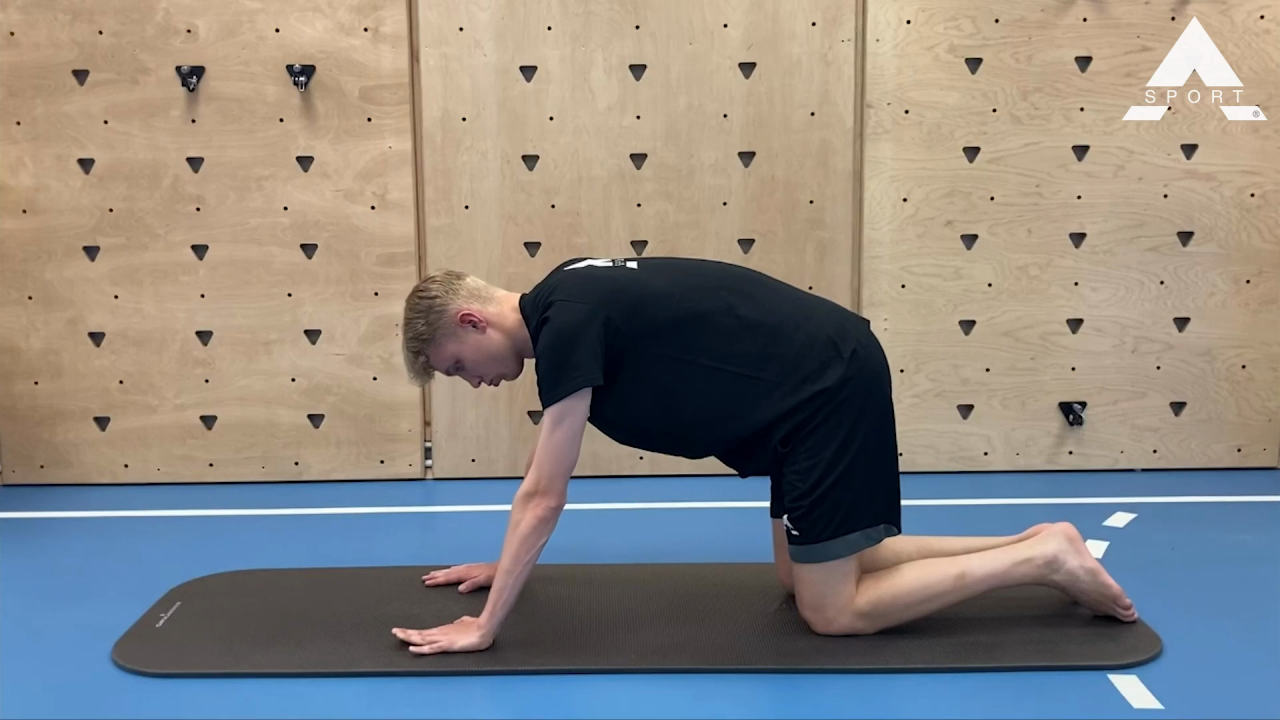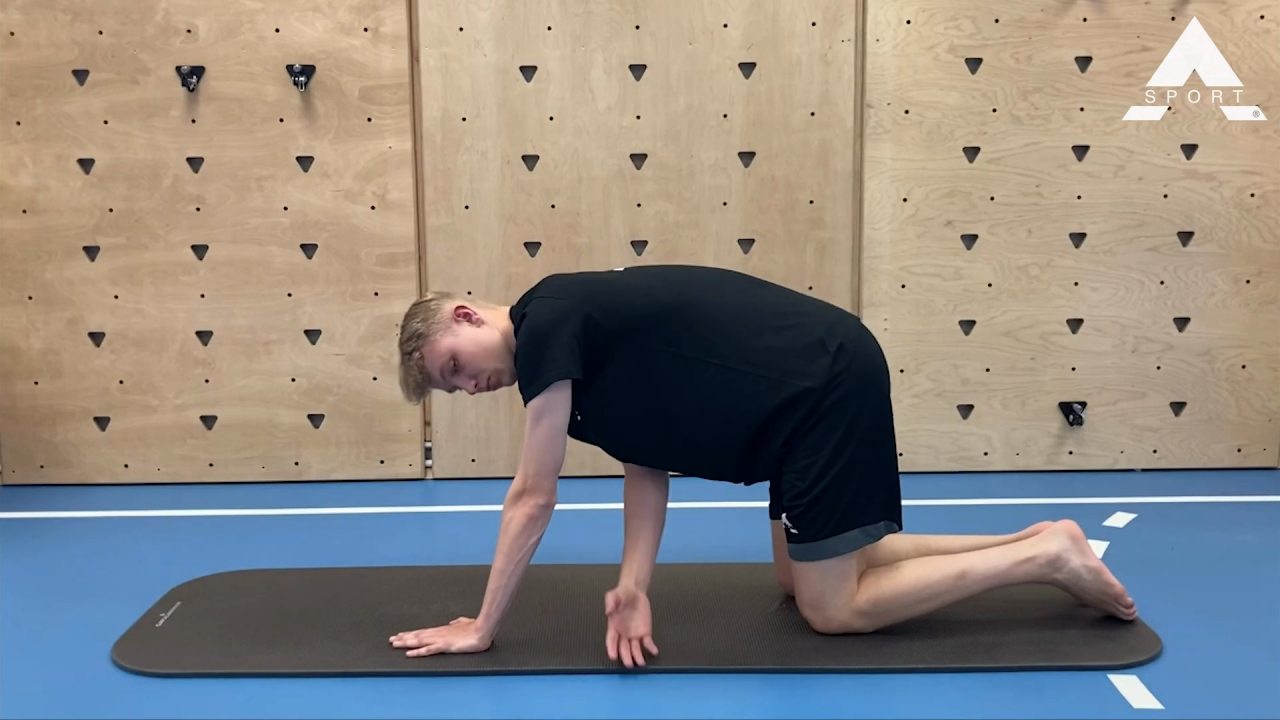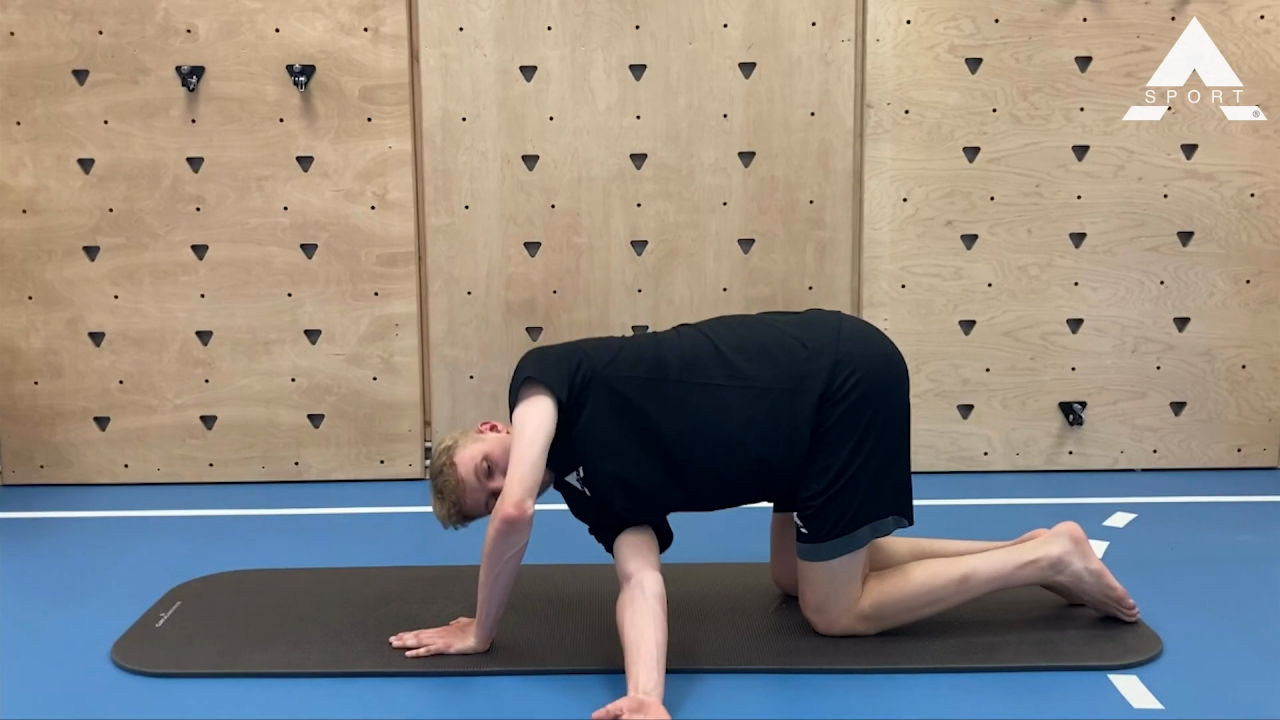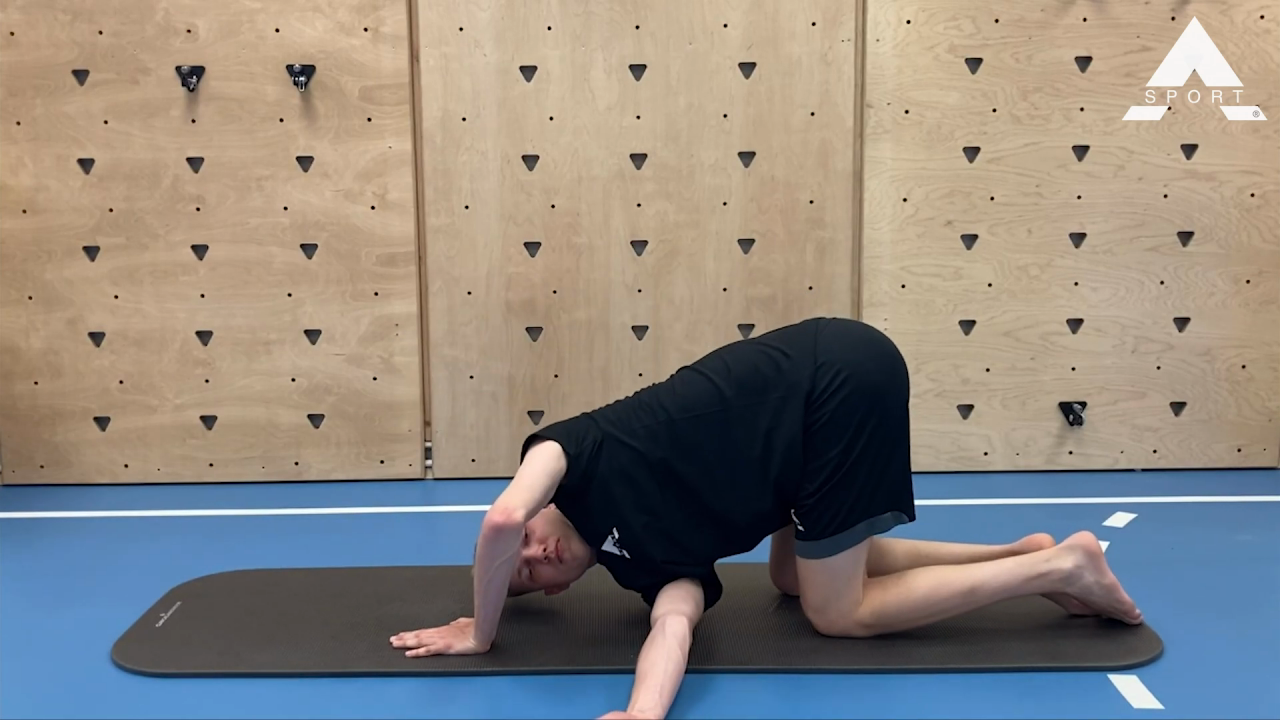
dt=0.7s
person 1, frame 1
left shoulder: (567, 326)
right shoulder: (566, 308)
left elbow: (544, 496)
right elbow: (544, 475)
left wrist: (483, 627)
right wrist: (505, 563)
left hip: (829, 387)
right hip: (824, 376)
left knee: (832, 610)
right knee: (803, 572)
left ankle: (1046, 561)
right ankle: (1033, 543)
person 1, frame 2
left shoulder: (546, 325)
right shoulder: (575, 338)
left elbow: (531, 498)
right elbow: (647, 464)
left wrist: (481, 628)
right wrist: (632, 588)
left hip: (826, 387)
right hip: (825, 376)
left knee: (832, 607)
right knee: (802, 572)
left ankle: (1045, 557)
right ankle: (1031, 541)
person 1, frame 3
left shoulder: (542, 377)
right shoulder: (598, 492)
left elbow: (515, 512)
right elbow: (643, 580)
left wrist: (480, 633)
left hip: (846, 377)
right hip: (834, 379)
left knee: (835, 611)
right knee: (798, 576)
left ankle: (1046, 558)
right ankle: (1024, 549)
person 1, frame 4
left shoulder: (565, 452)
left elbow: (498, 520)
right elbow: (676, 623)
left wrist: (480, 632)
left hip: (839, 378)
right hip: (836, 378)
left knee: (837, 612)
right knee: (797, 576)
left ankle: (1058, 569)
right ankle: (1021, 553)
